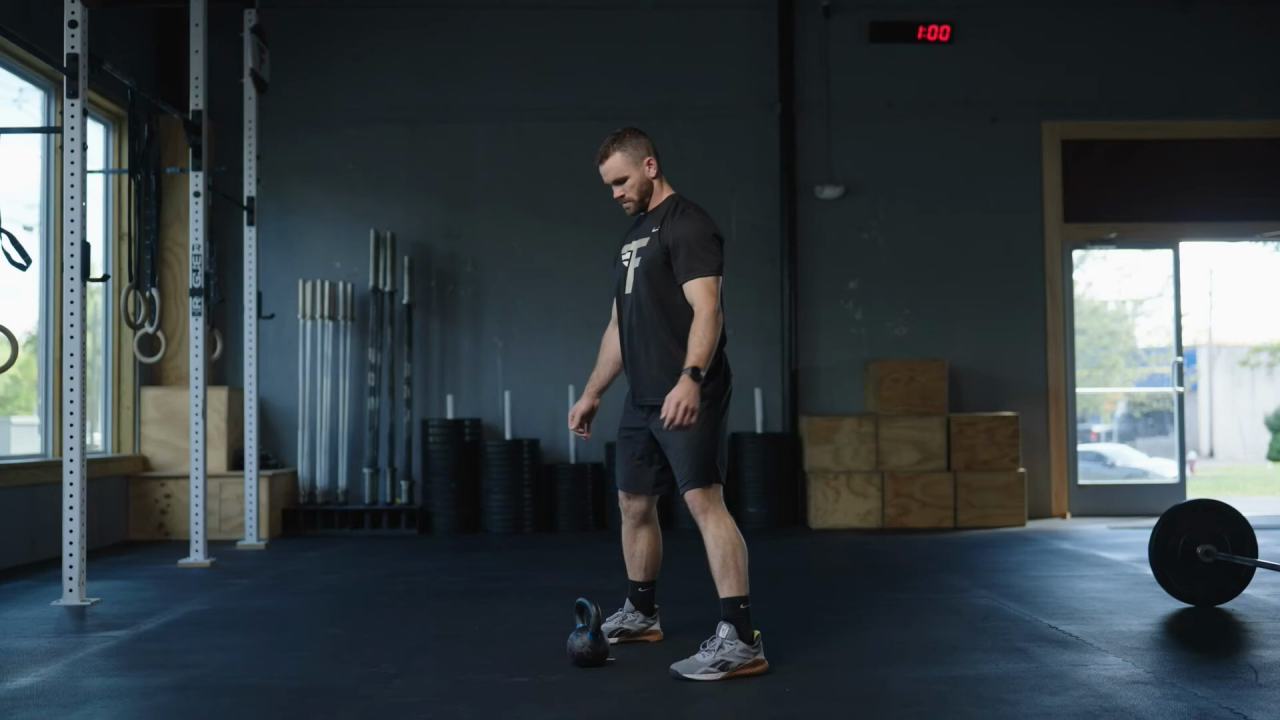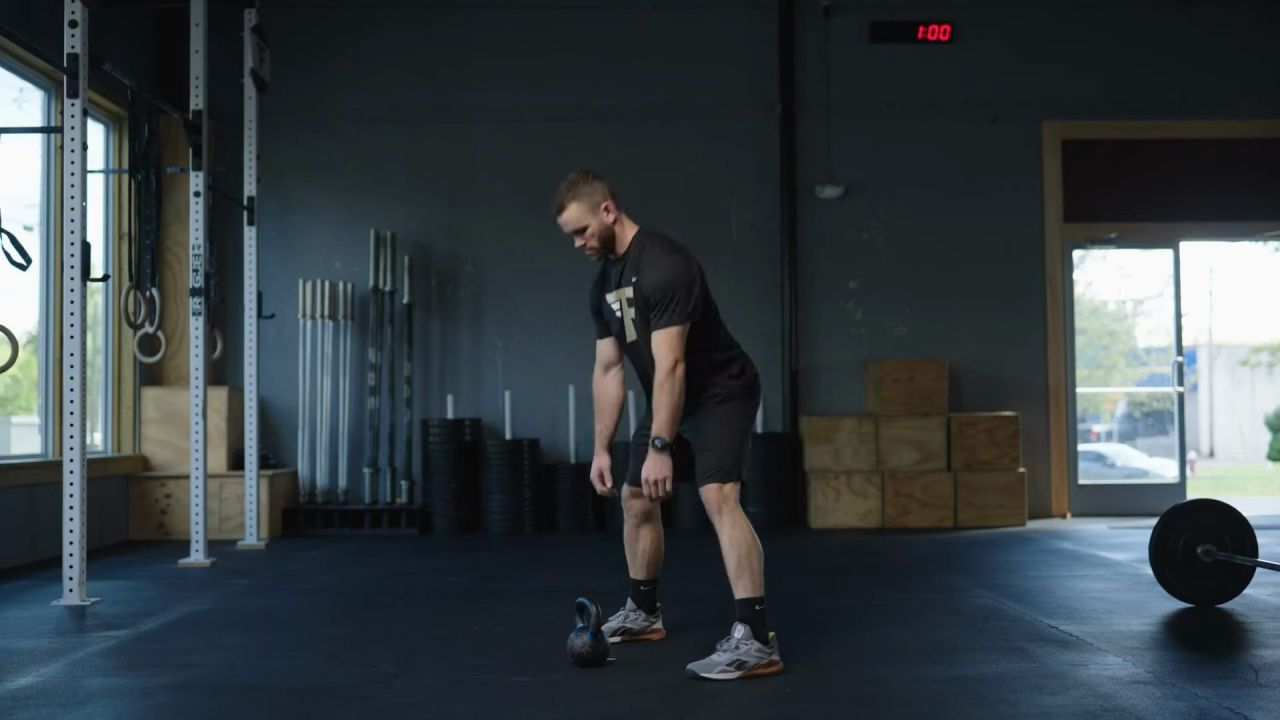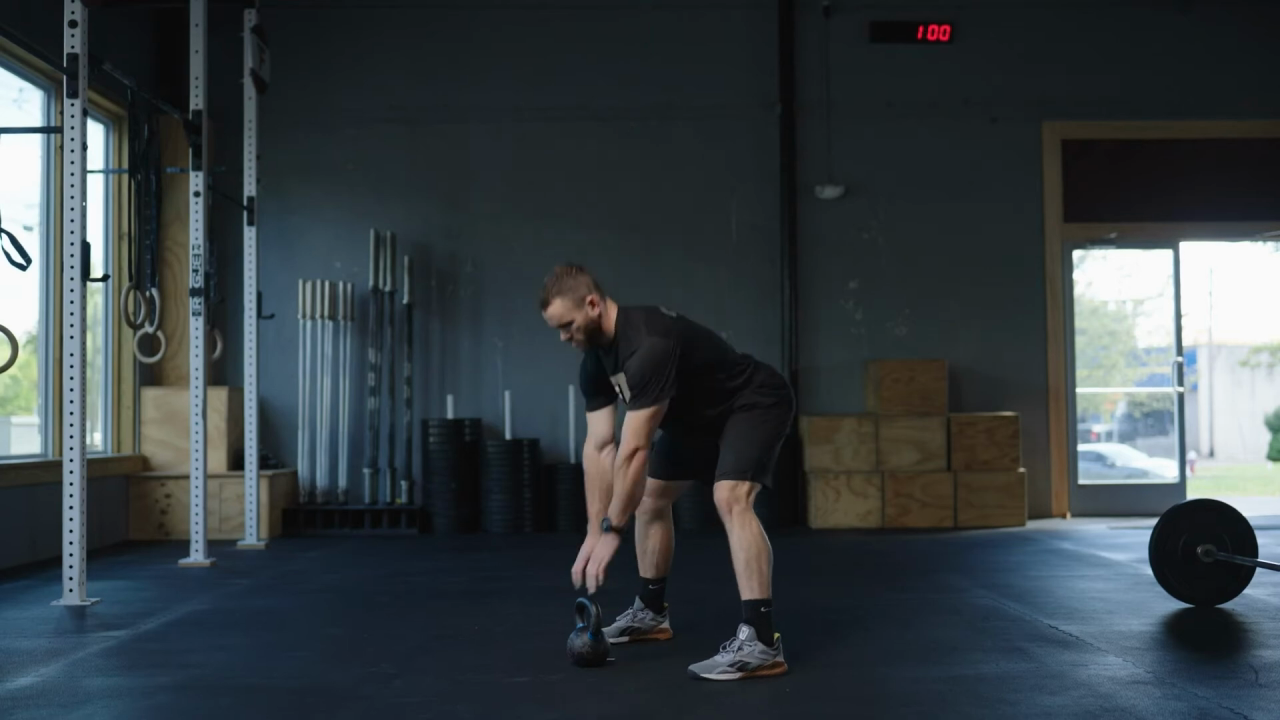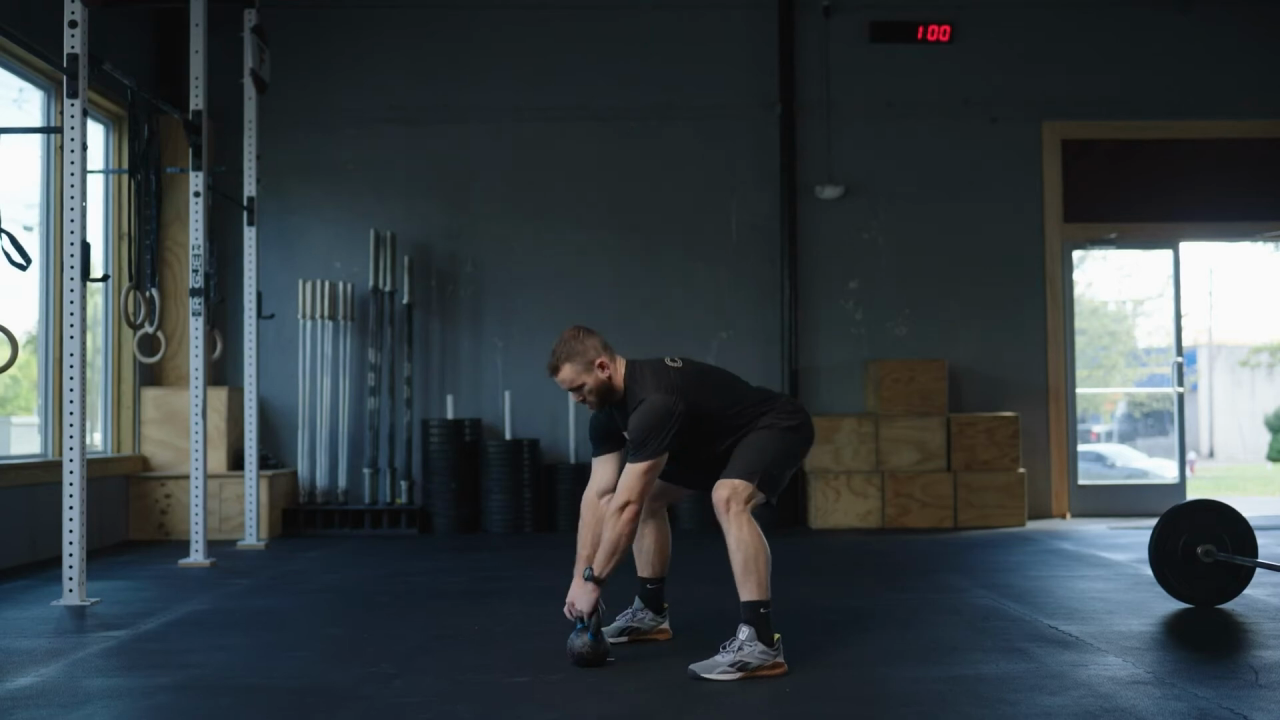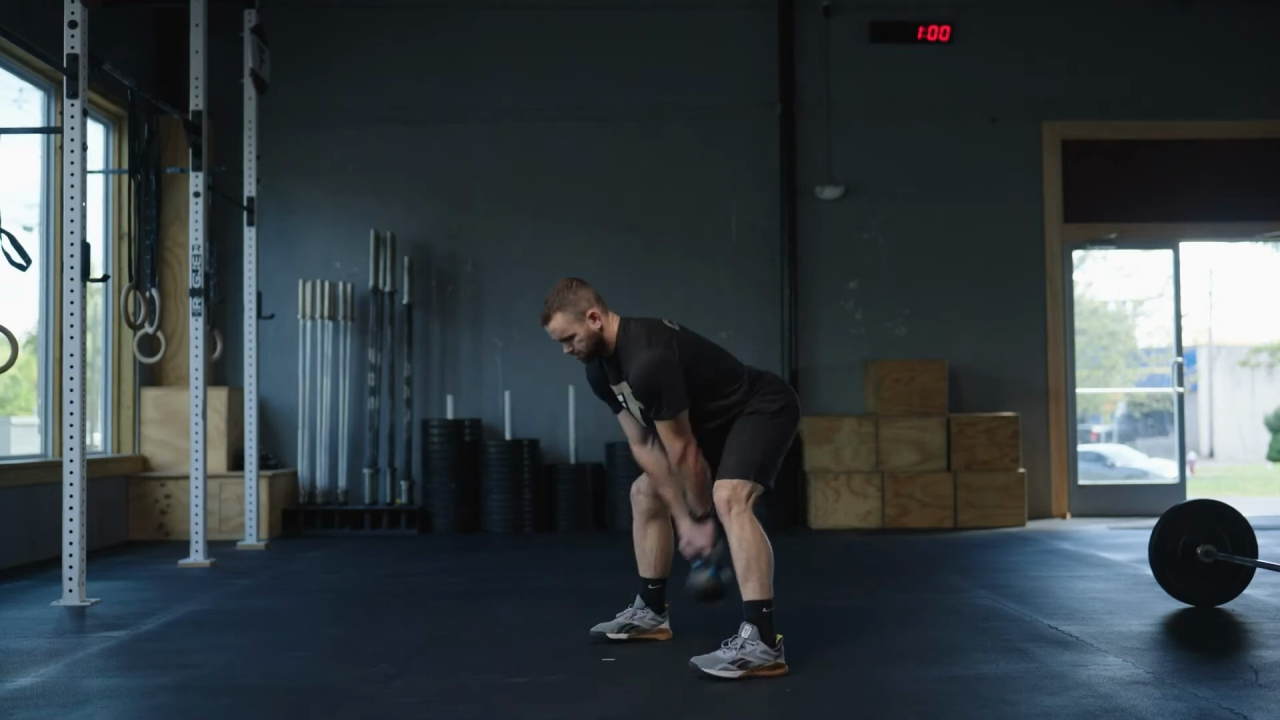
dt=0.5s
person 1, frame 1
left shoulder: (688, 225)
right shoulder: (633, 238)
left elbow: (706, 311)
right elbow: (618, 327)
left wrist: (690, 379)
right wrist: (592, 392)
left hip: (685, 394)
right hip: (644, 399)
left knee: (702, 500)
right knee: (633, 504)
left ankle: (740, 637)
right ankle: (641, 613)
person 1, frame 2
left shoulder: (663, 265)
right shoulder: (605, 281)
left elbow: (670, 364)
right elbow: (607, 369)
left wrist: (659, 448)
right wrist: (601, 448)
left hip: (721, 393)
right hip: (671, 402)
left knee: (718, 499)
right knee: (636, 499)
left ankle: (755, 639)
right ankle: (643, 611)
person 1, frame 3
left shoulder: (650, 345)
right shoulder: (596, 359)
left elbow: (634, 451)
right elbow: (599, 447)
left wrist: (609, 531)
right wrist: (592, 533)
left hip: (757, 402)
right hip: (701, 414)
left knee: (730, 498)
right knee: (650, 495)
left ankle: (760, 642)
right ankle: (651, 611)
person 1, frame 4
left shoulder: (655, 401)
right shoulder: (607, 411)
left elbow: (626, 505)
right elbow: (599, 494)
left wrist: (593, 580)
right wrist: (579, 576)
left hip: (778, 425)
left knee: (727, 498)
right knee: (648, 496)
left ankle: (760, 643)
right ankle: (651, 611)
person 1, frame 5
left shoulder: (649, 359)
right shoulder: (599, 369)
left elbow: (682, 452)
right elbow: (644, 446)
left wrist: (699, 517)
right wrist: (682, 516)
left hip: (763, 407)
right hip: (710, 422)
left knee: (729, 498)
right knee: (644, 494)
left ankle: (761, 642)
right ankle: (651, 611)
